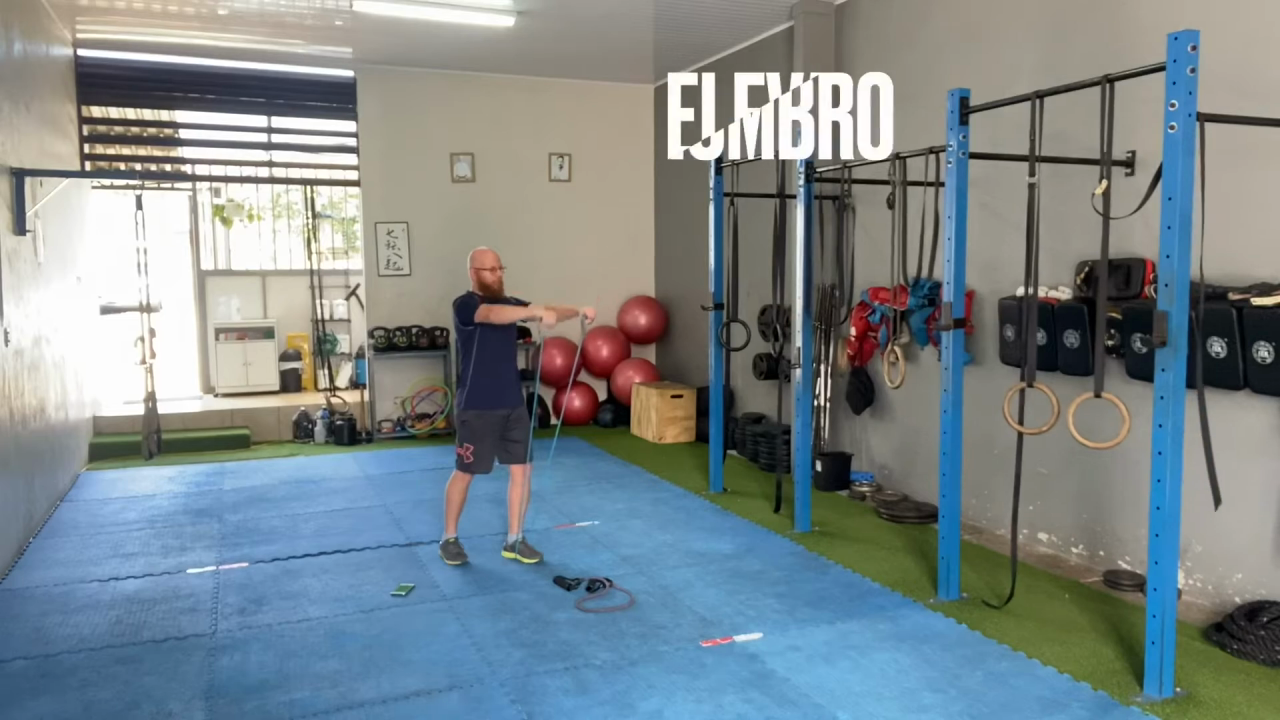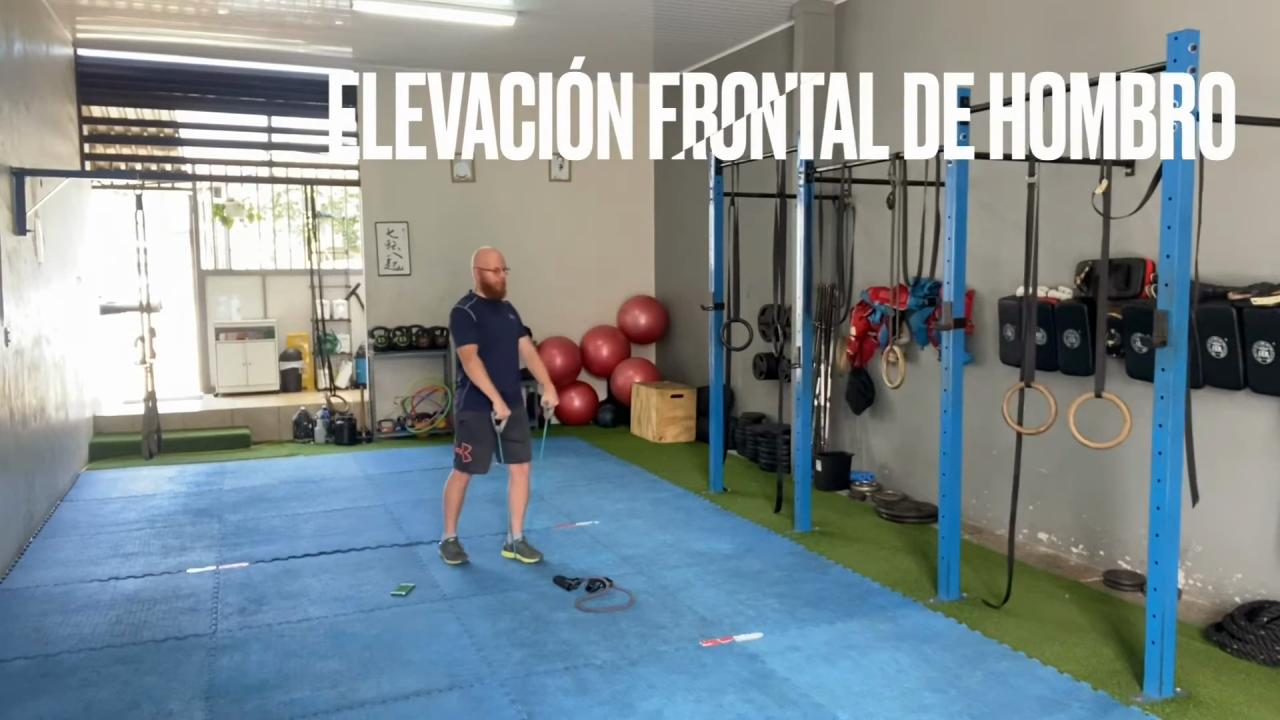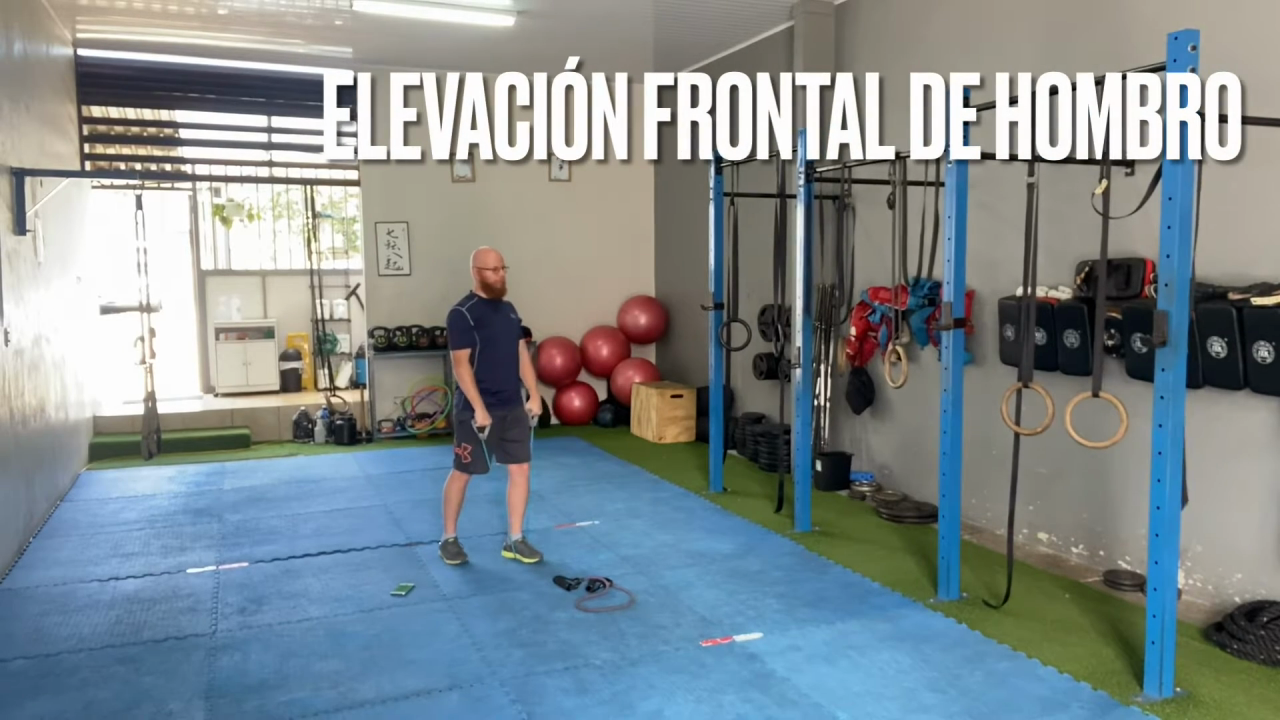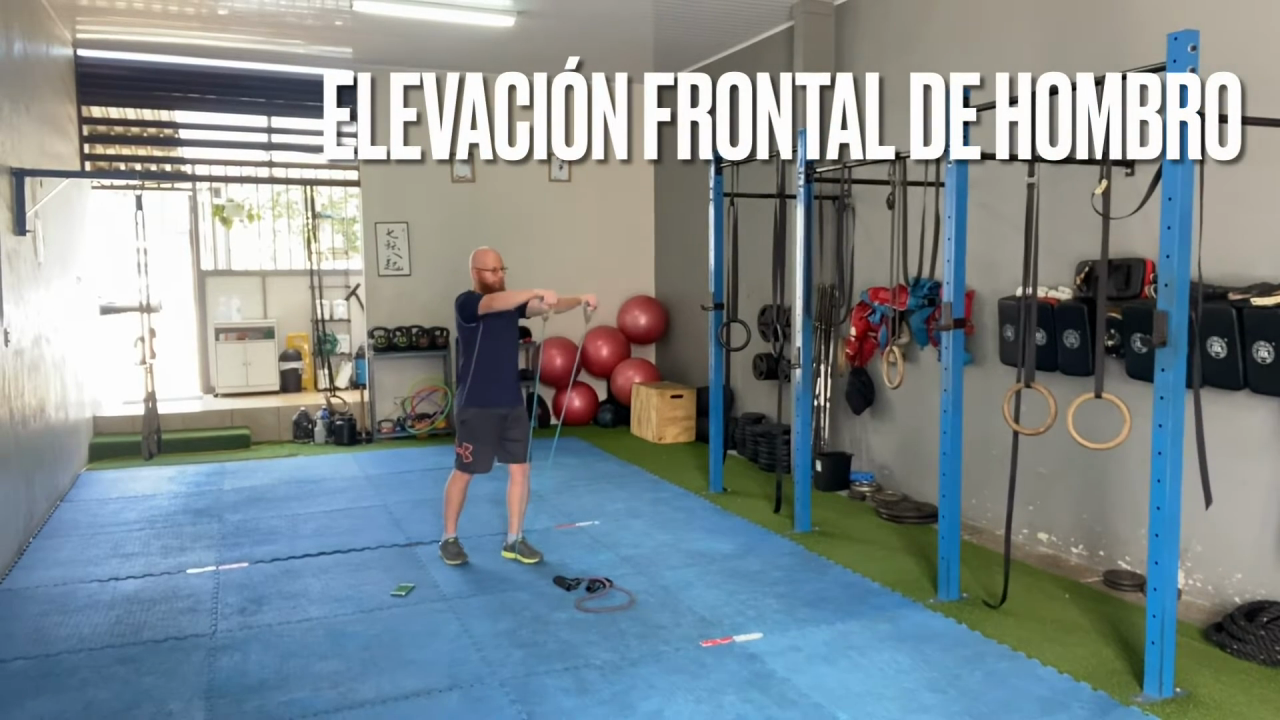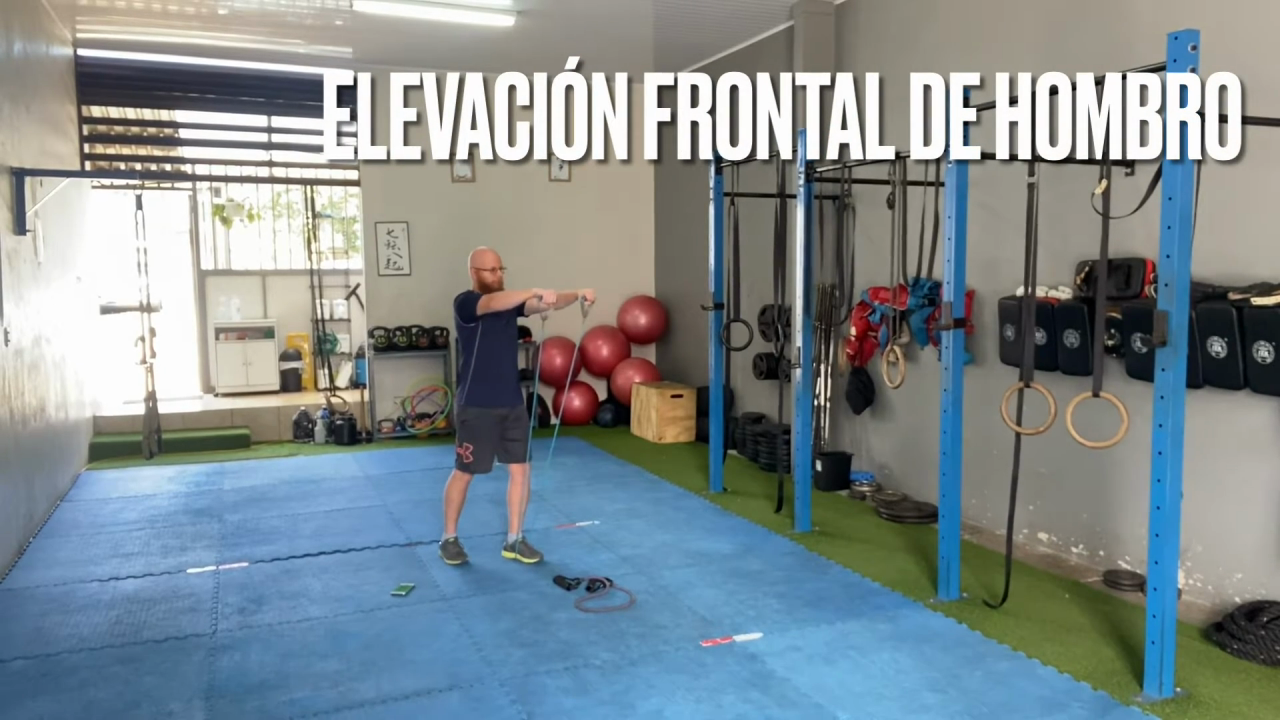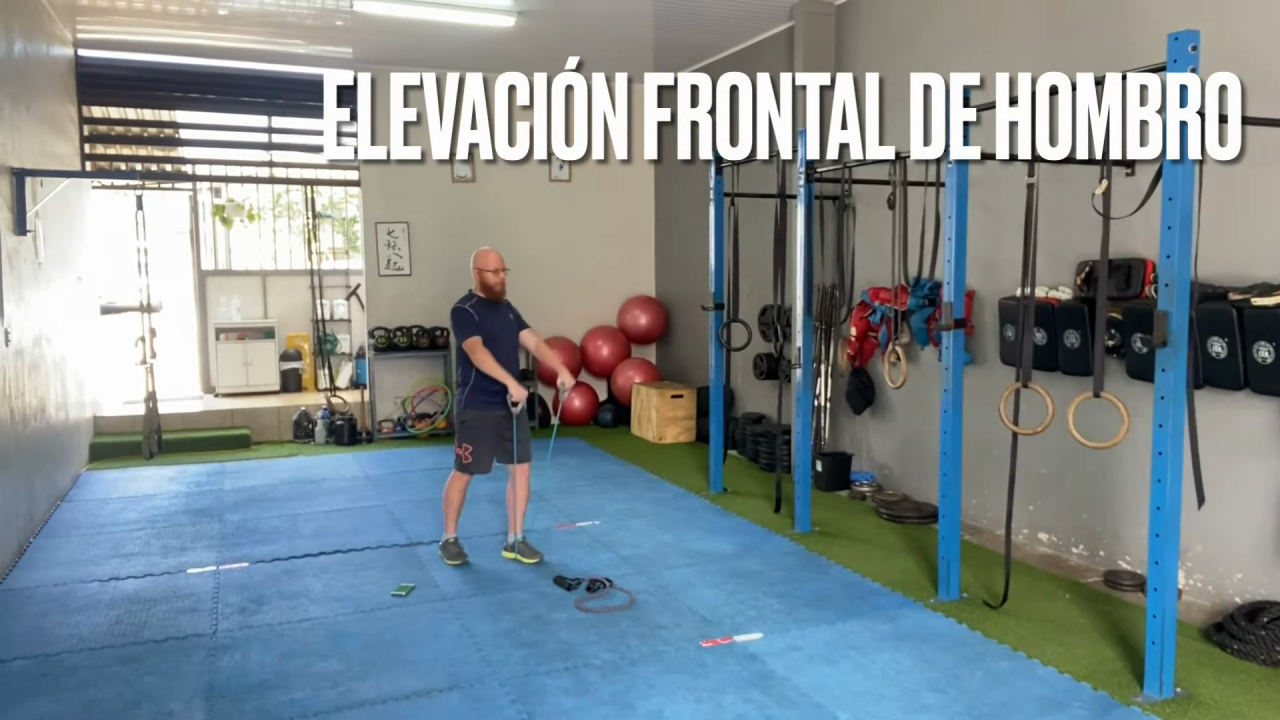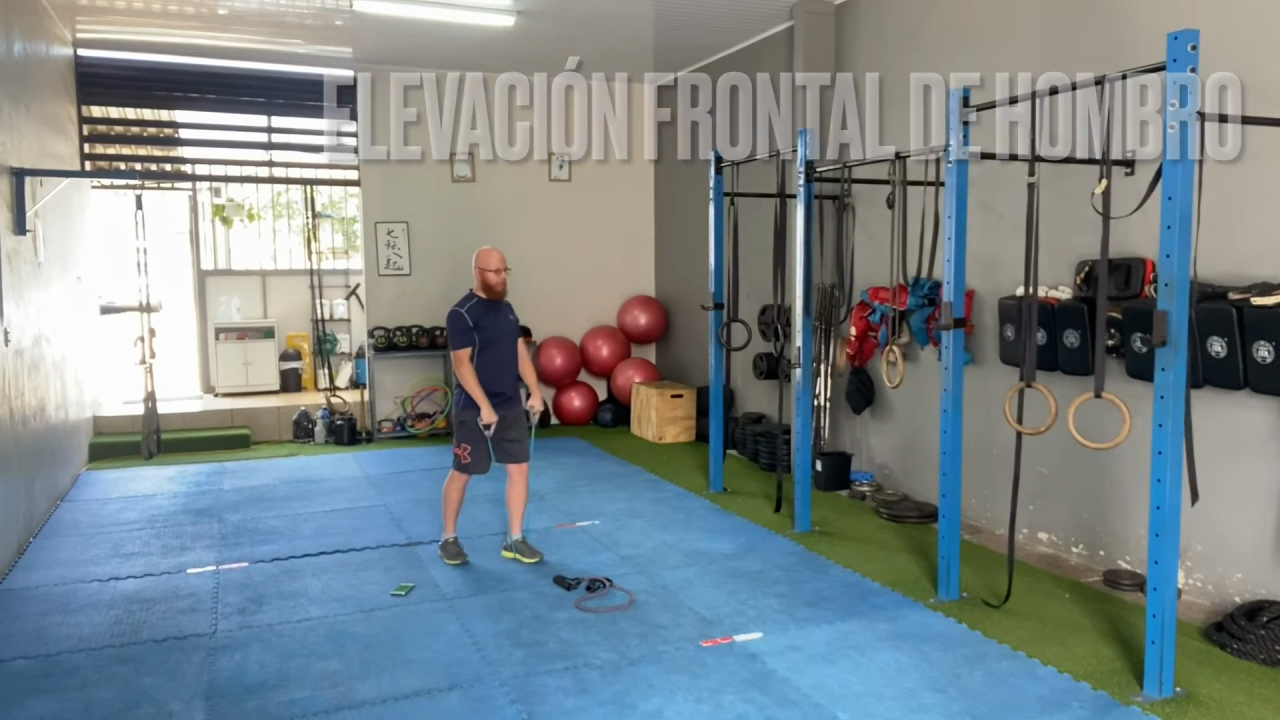
dt=0.7s
person 1, frame 1
left shoulder: (508, 303)
right shoulder: (465, 305)
left elbow: (543, 313)
right elbow: (492, 315)
left wrist: (576, 312)
right wrist: (534, 312)
left hip: (513, 404)
right hip: (477, 408)
left knee: (521, 469)
right knee: (464, 473)
left ankle: (514, 540)
right ankle: (449, 538)
person 1, frame 2
left shoulder: (508, 309)
right shoulder: (464, 312)
left elbow: (527, 350)
right elbow: (470, 360)
left wrist: (548, 387)
right wrist: (495, 400)
left hip: (513, 405)
right hip: (476, 409)
left knee: (521, 468)
right knee: (462, 473)
left ankle: (515, 539)
right ankle: (449, 538)
person 1, frame 3
left shoulder: (509, 309)
right shoulder: (462, 313)
left elbow: (522, 354)
right elbow: (462, 365)
left wrist: (534, 395)
right wrist: (479, 408)
left hip: (512, 406)
right hip: (475, 410)
left knee: (520, 469)
right knee: (463, 473)
left ankle: (515, 539)
right ankle: (449, 538)
person 1, frame 4
left shoulder: (511, 302)
right shoulder: (466, 303)
left elbow: (548, 307)
right elbow: (495, 303)
left wrist: (578, 301)
right wrist: (537, 294)
left hip: (512, 404)
right hip: (476, 407)
left knee: (520, 469)
right knee: (463, 472)
left ankle: (514, 540)
right ankle: (449, 538)
person 1, frame 5
left shoulder: (509, 302)
right shoulder: (465, 303)
left elbow: (547, 303)
right elbow: (493, 303)
left wrist: (576, 295)
right wrist: (536, 291)
left hip: (512, 403)
right hip: (477, 406)
left knee: (521, 469)
right knee: (464, 473)
left ankle: (514, 539)
right ankle: (449, 538)
person 1, frame 6
left shoulder: (507, 308)
right shoulder: (464, 311)
left elbow: (533, 342)
right elbow: (476, 352)
left wrist: (561, 369)
right wrist: (510, 382)
left hip: (512, 406)
right hip: (476, 408)
left knee: (521, 469)
right knee: (463, 473)
left ankle: (514, 539)
right ankle: (449, 538)
person 1, frame 7
left shoulder: (507, 308)
right shoulder: (462, 313)
left elbow: (521, 353)
right elbow: (462, 364)
left wrist: (535, 392)
right wrist: (484, 406)
left hip: (512, 406)
right hip: (474, 409)
left knee: (519, 468)
right knee: (462, 473)
left ankle: (515, 539)
right ankle: (448, 538)
